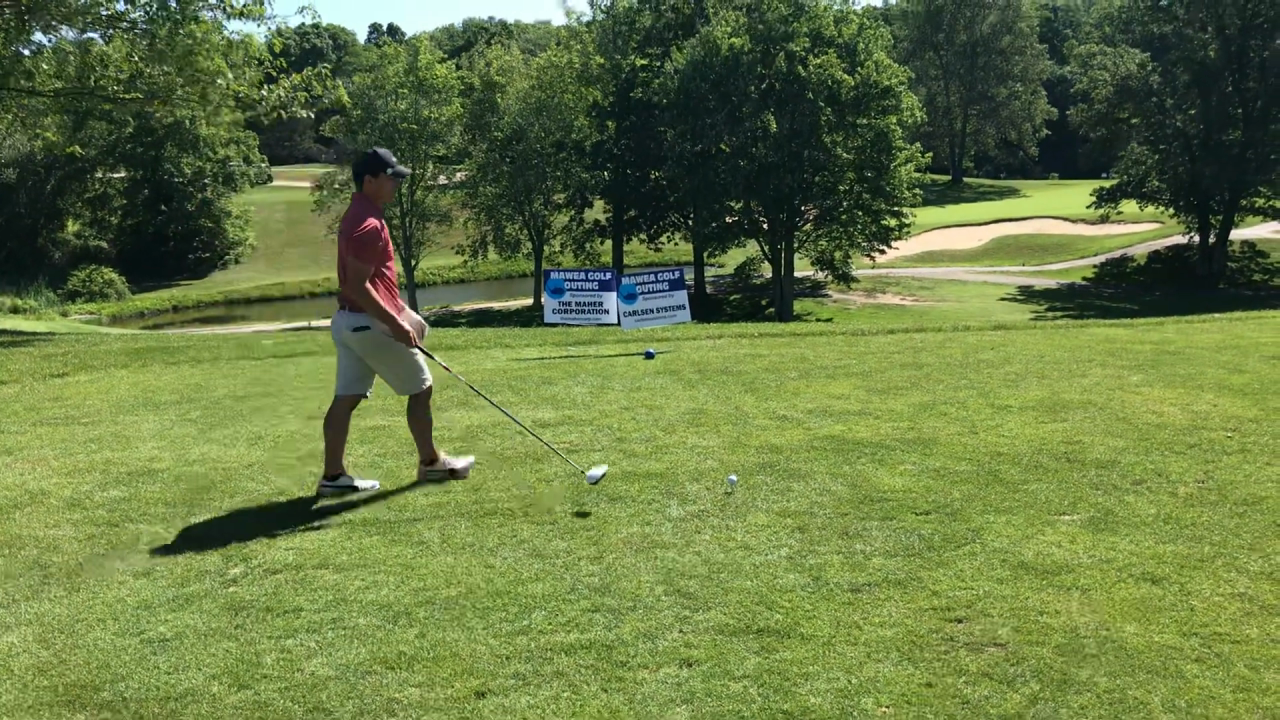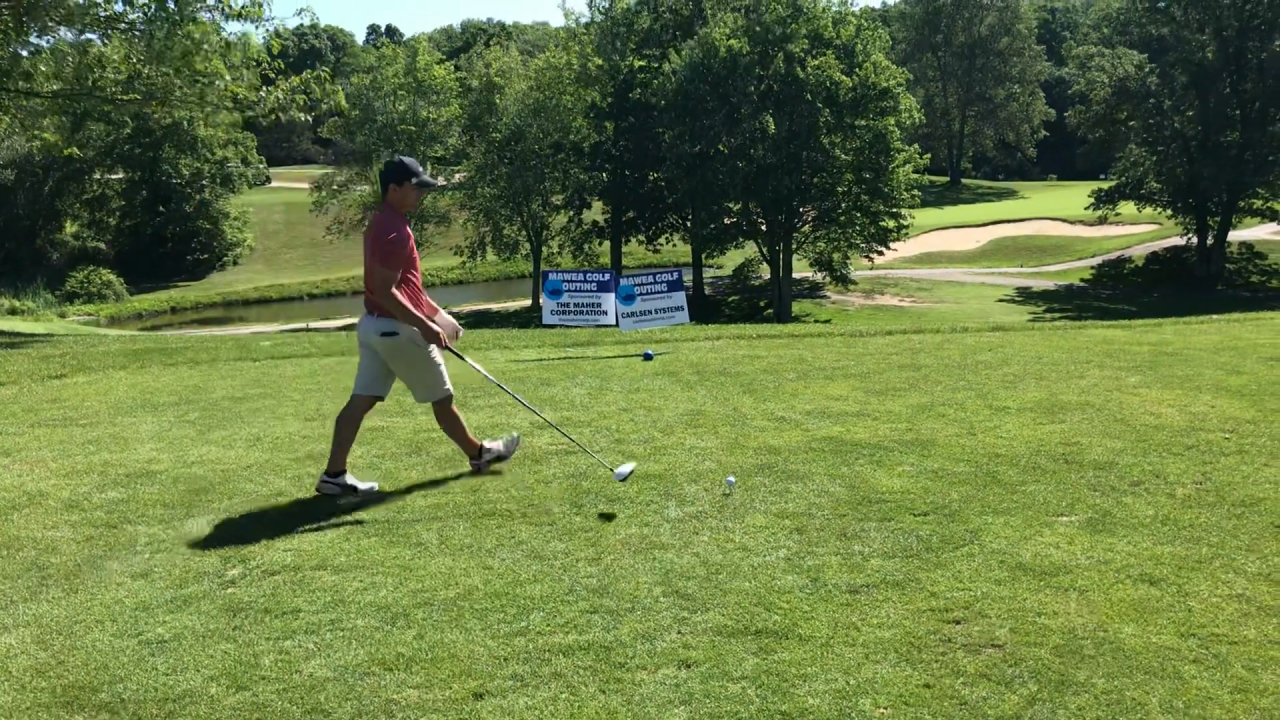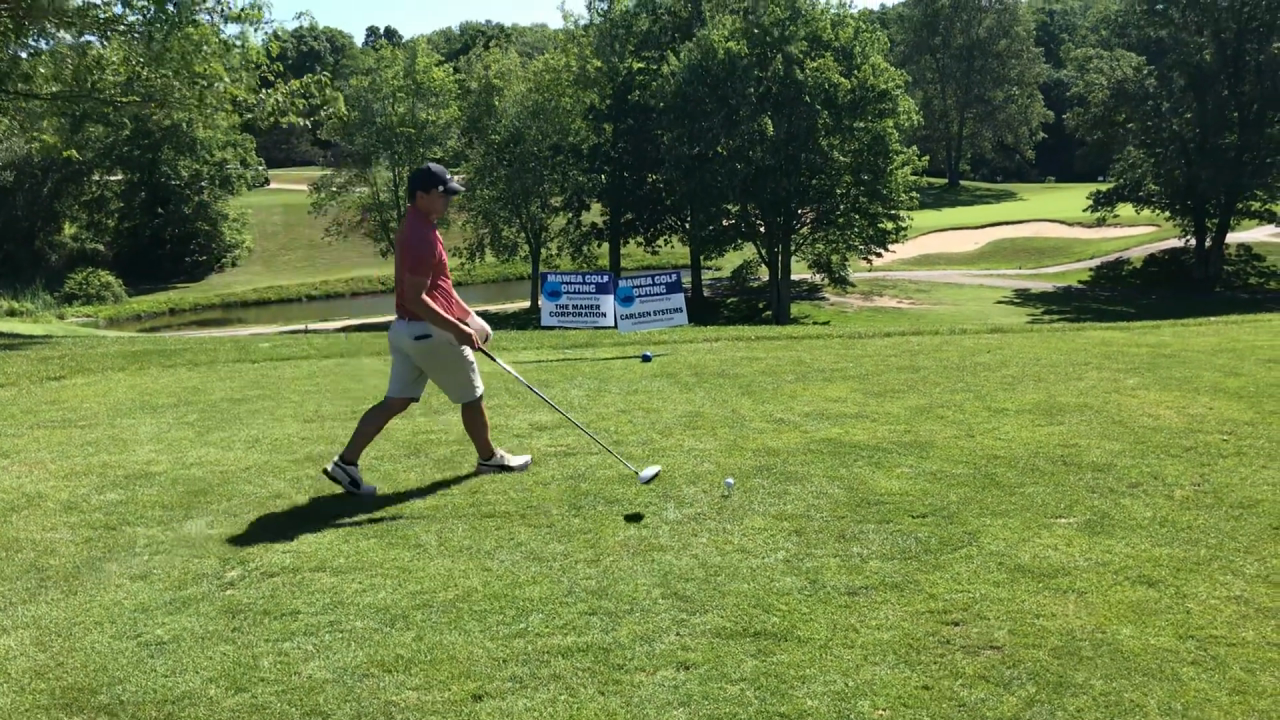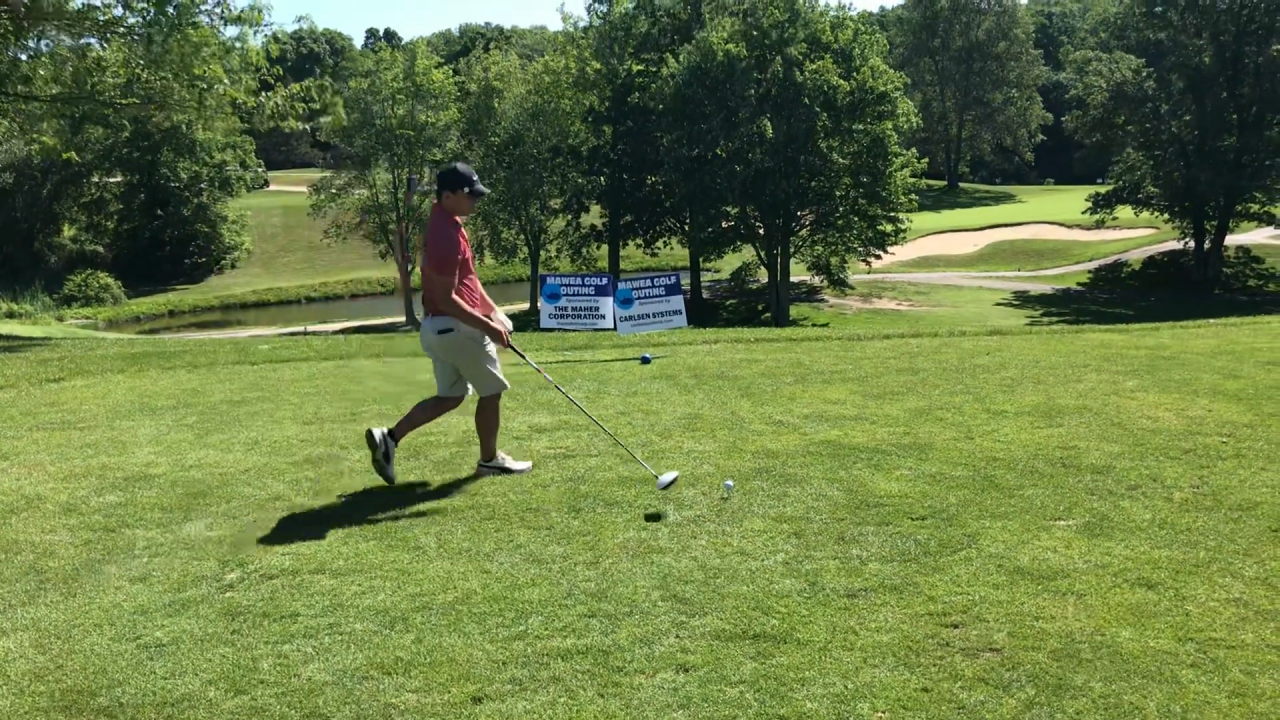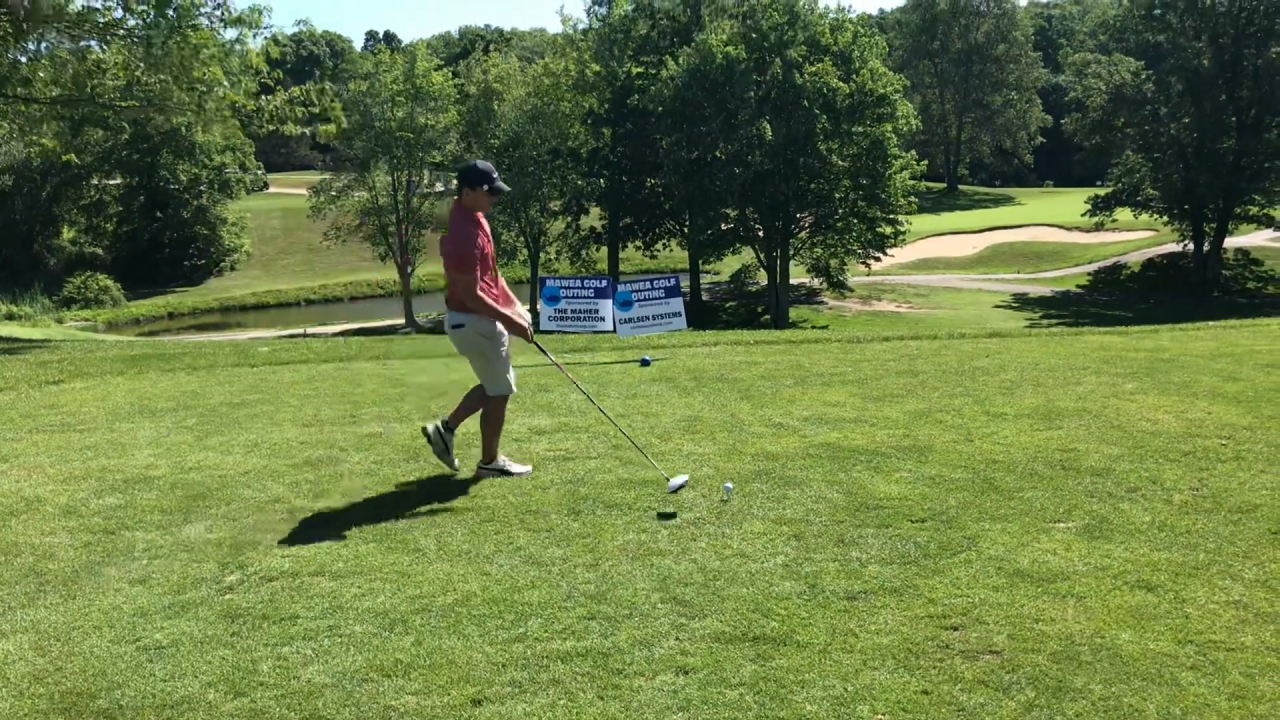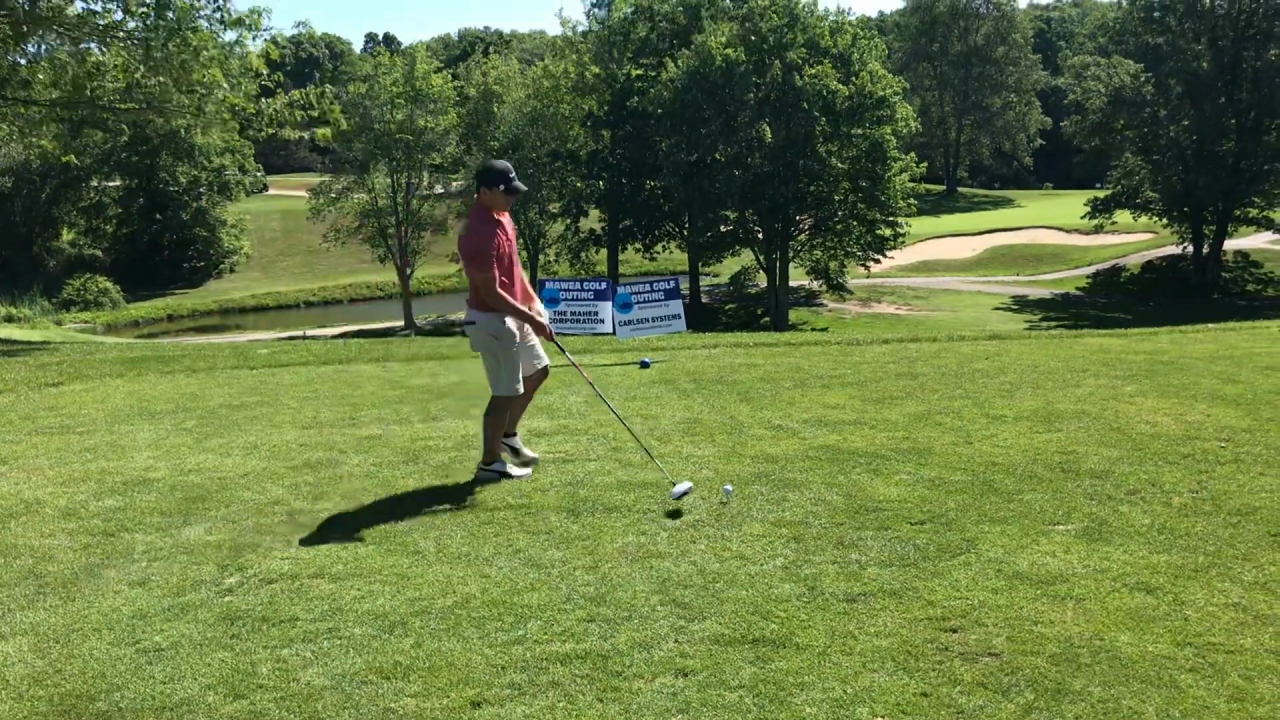
dt=0.1s
person 1, frame 1
left shoulder: (359, 215)
right shoulder: (368, 224)
right elbow: (359, 286)
left wrist: (401, 312)
right wrist: (396, 323)
left hip: (349, 321)
right hip: (370, 324)
left knee: (346, 399)
right knee: (420, 391)
left ankle: (334, 476)
right ankle: (431, 462)
person 1, frame 2
left shoulder: (385, 223)
right shoulder: (394, 231)
right elbow: (385, 291)
left wrist: (434, 311)
right wrist: (424, 326)
left hip: (376, 326)
right hip: (398, 329)
left knee: (362, 400)
right knee: (442, 397)
left ankle: (335, 474)
right ankle: (477, 453)
person 1, frame 3
left shoulder: (418, 227)
right shoulder: (420, 238)
right elbow: (418, 299)
left wrist: (467, 313)
right wrist: (458, 328)
left hip: (409, 329)
right hip: (431, 332)
left knee: (397, 400)
right knee: (471, 397)
left ankle: (346, 462)
right ankle: (489, 457)
person 1, frame 4
left shoulder: (448, 225)
right shoulder: (446, 236)
right elbow: (446, 298)
left wrist: (492, 310)
right wrist: (486, 325)
left hip: (440, 325)
right hip: (456, 327)
left knee: (451, 396)
right knee: (492, 391)
left ankle: (389, 438)
right ankle: (490, 458)
person 1, frame 5
left shoulder: (477, 219)
right shoulder: (462, 233)
right elbow: (469, 294)
left wrist: (513, 303)
right wrist: (509, 321)
left hip: (487, 318)
right hip: (474, 321)
left knee: (494, 386)
right knee: (499, 391)
left ankle: (445, 429)
right ankle: (490, 460)
person 1, frame 6
left shoulder: (501, 217)
right shoulder: (477, 231)
right elbow: (490, 291)
left wrist: (534, 303)
right wrist: (530, 318)
left hip: (510, 316)
right hip: (491, 320)
left knee: (537, 372)
right knee: (506, 392)
left ankle: (507, 435)
right ankle: (490, 461)
